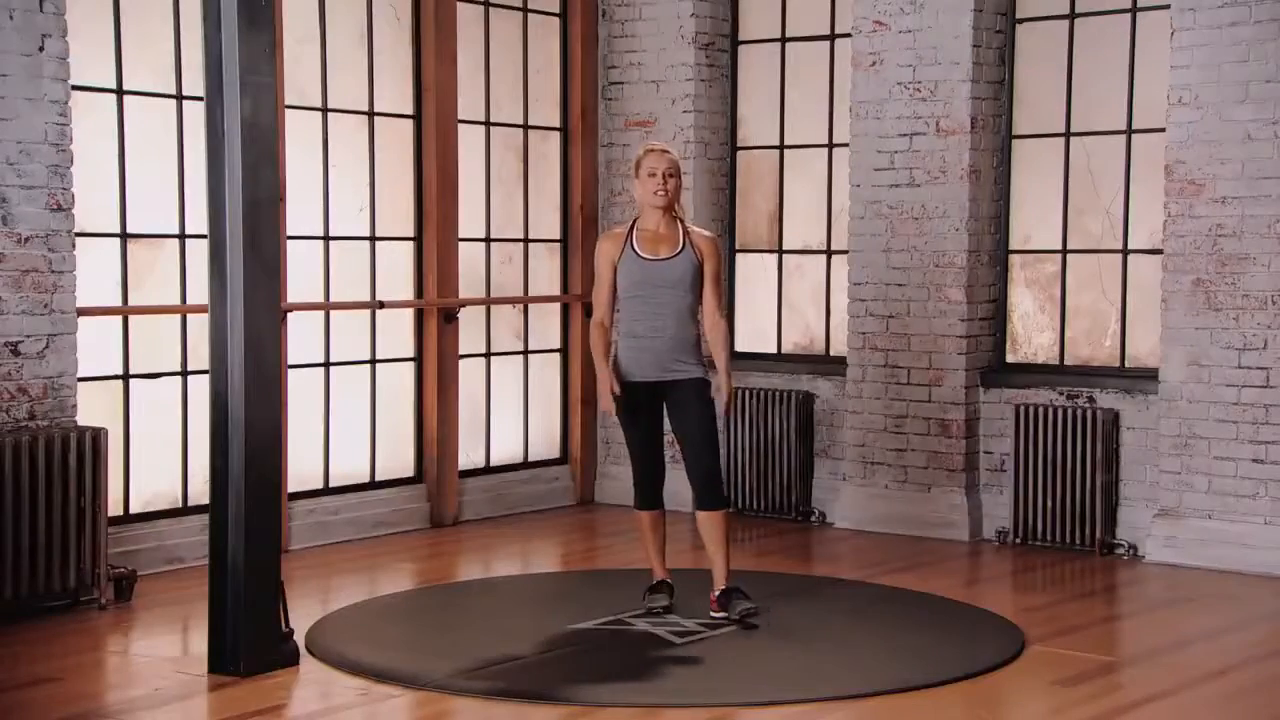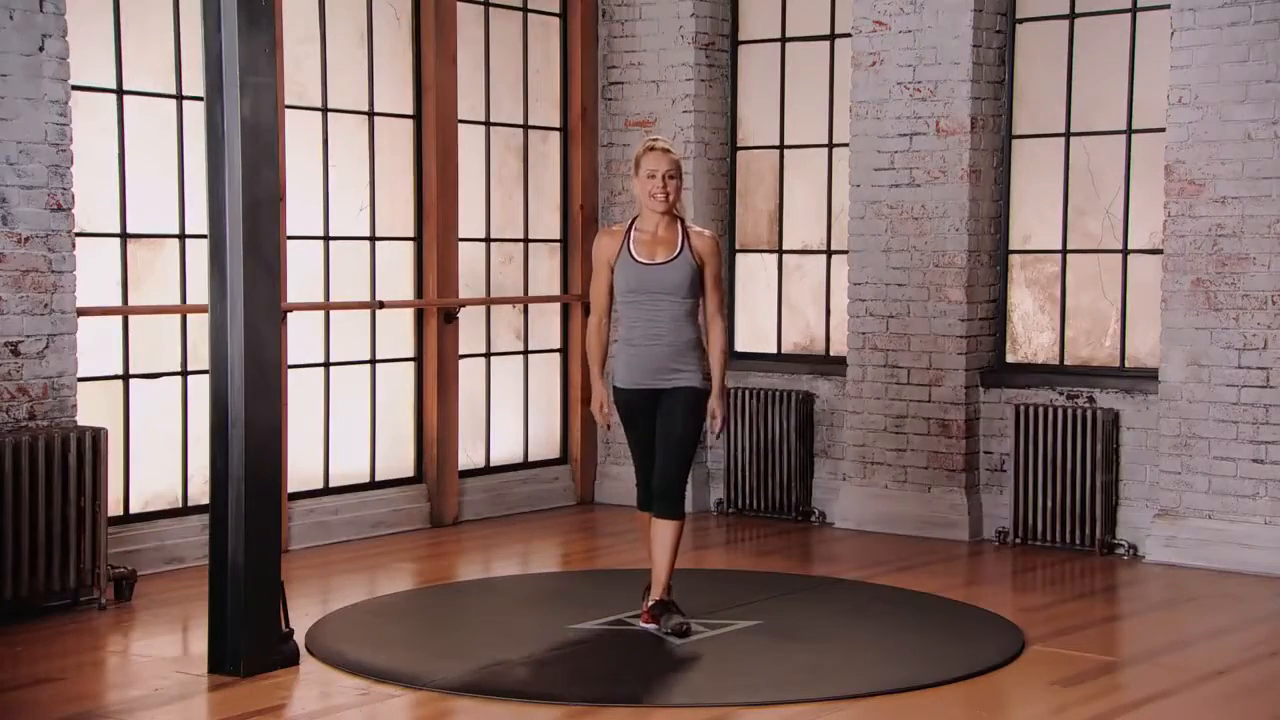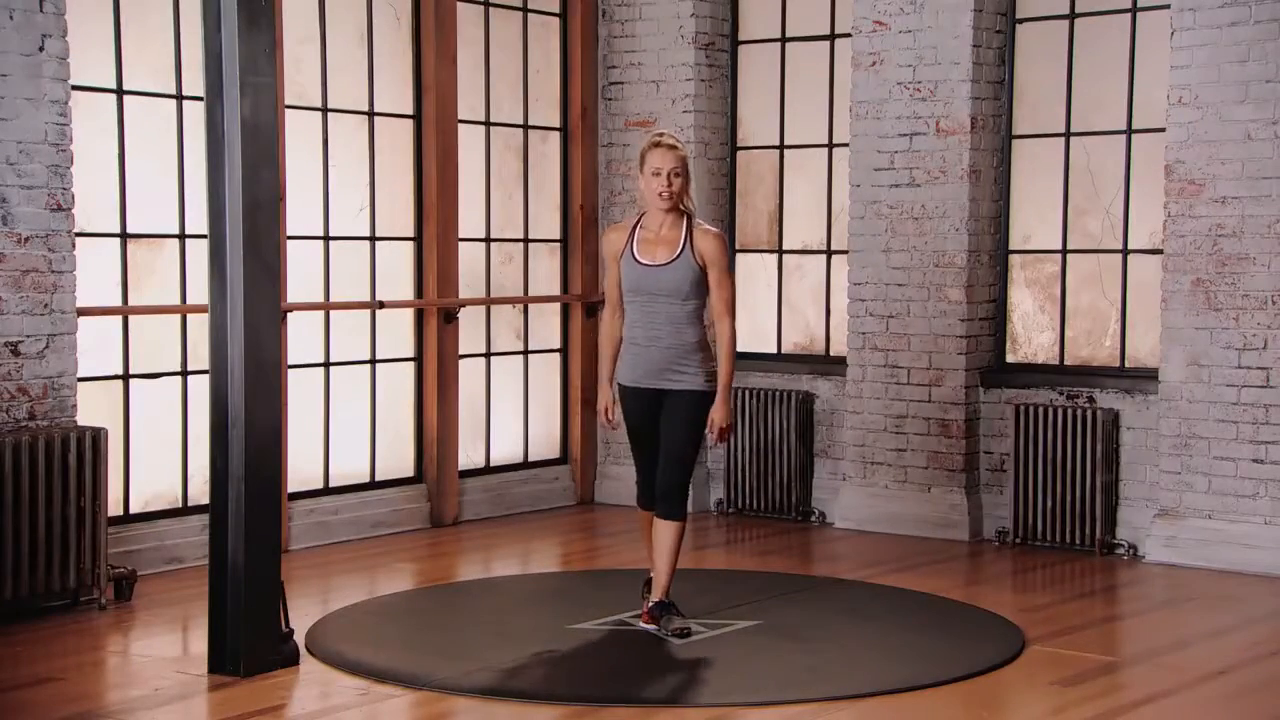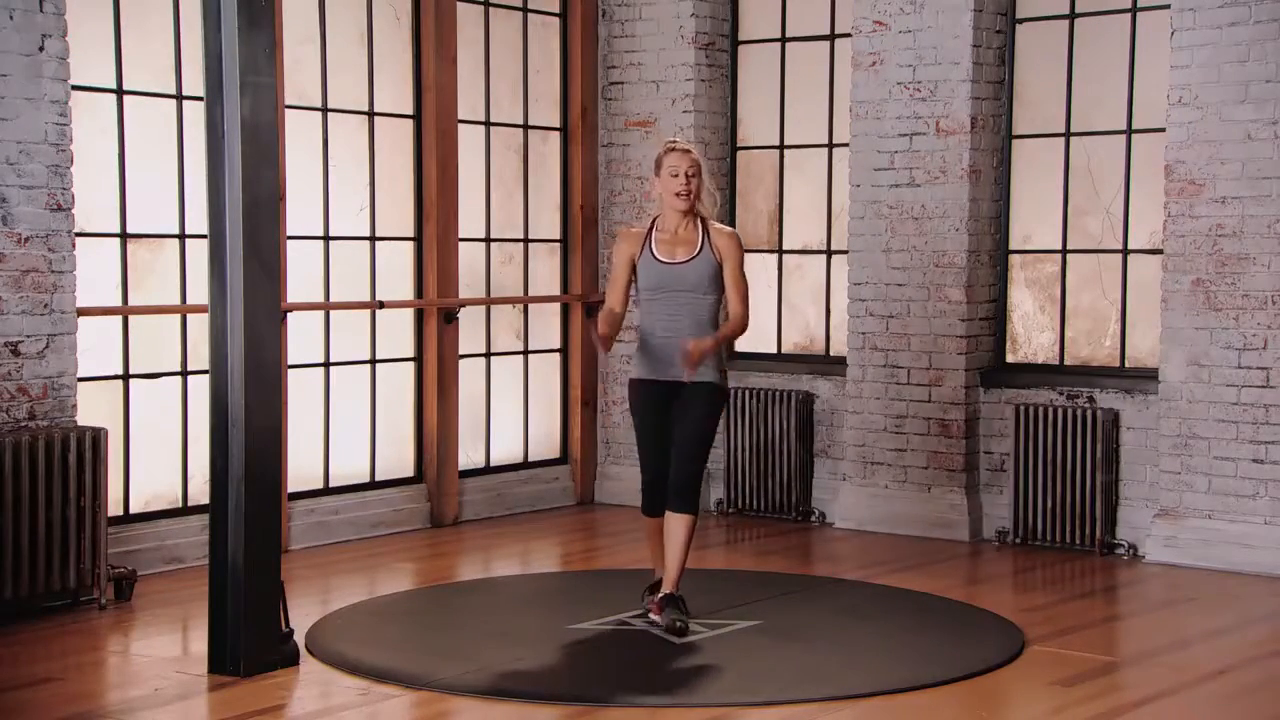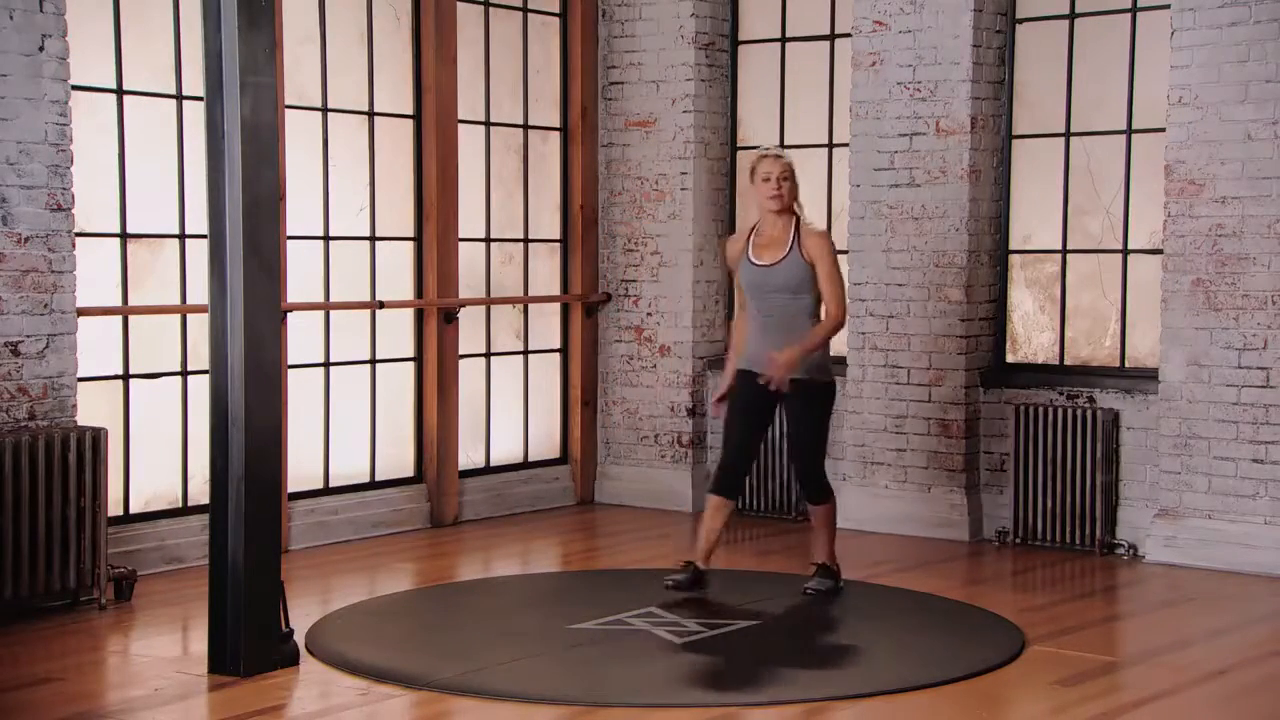
dt=0.7s
person 1, frame 1
left shoulder: (702, 243)
right shoulder: (613, 244)
left elbow: (713, 317)
right elbow: (601, 319)
left wrist: (723, 373)
right wrist: (604, 371)
left hip: (687, 374)
right hip: (633, 375)
left knee: (706, 475)
right knee: (648, 478)
left ankle: (722, 588)
right ankle: (660, 578)
person 1, frame 2
left shoulder: (702, 243)
right shoulder: (610, 243)
left elbow: (714, 320)
right elbow: (599, 319)
left wrist: (718, 389)
right wrist: (596, 383)
left hip: (685, 381)
right hip: (632, 380)
left knee: (670, 485)
right knee: (648, 483)
left ankle: (657, 599)
right ankle: (658, 581)
person 1, frame 3
left shoulder: (707, 242)
right shoulder: (618, 238)
left elbow: (724, 324)
right elbow: (613, 315)
left wrist: (722, 397)
right wrist: (605, 382)
left hip: (688, 382)
right hip: (636, 381)
left knee: (671, 487)
right knee: (648, 483)
left ankle: (658, 600)
right ankle: (655, 575)
person 1, frame 4
left shoulder: (723, 240)
right shoulder: (632, 242)
left elbow: (739, 315)
right elbow: (614, 307)
left wrist: (712, 341)
right wrist: (604, 329)
left hip: (702, 377)
right hip: (650, 376)
left knee: (684, 480)
right knee: (654, 482)
left ankle: (670, 594)
right ankle: (659, 578)
person 1, frame 5
left shoulder: (814, 242)
right shoulder: (740, 244)
left elbow: (836, 312)
left wrist: (795, 354)
right wrist: (730, 375)
left hip: (806, 374)
right hip: (754, 372)
left knee: (808, 471)
right knee: (731, 466)
left ankle: (826, 564)
right ankle: (698, 564)
